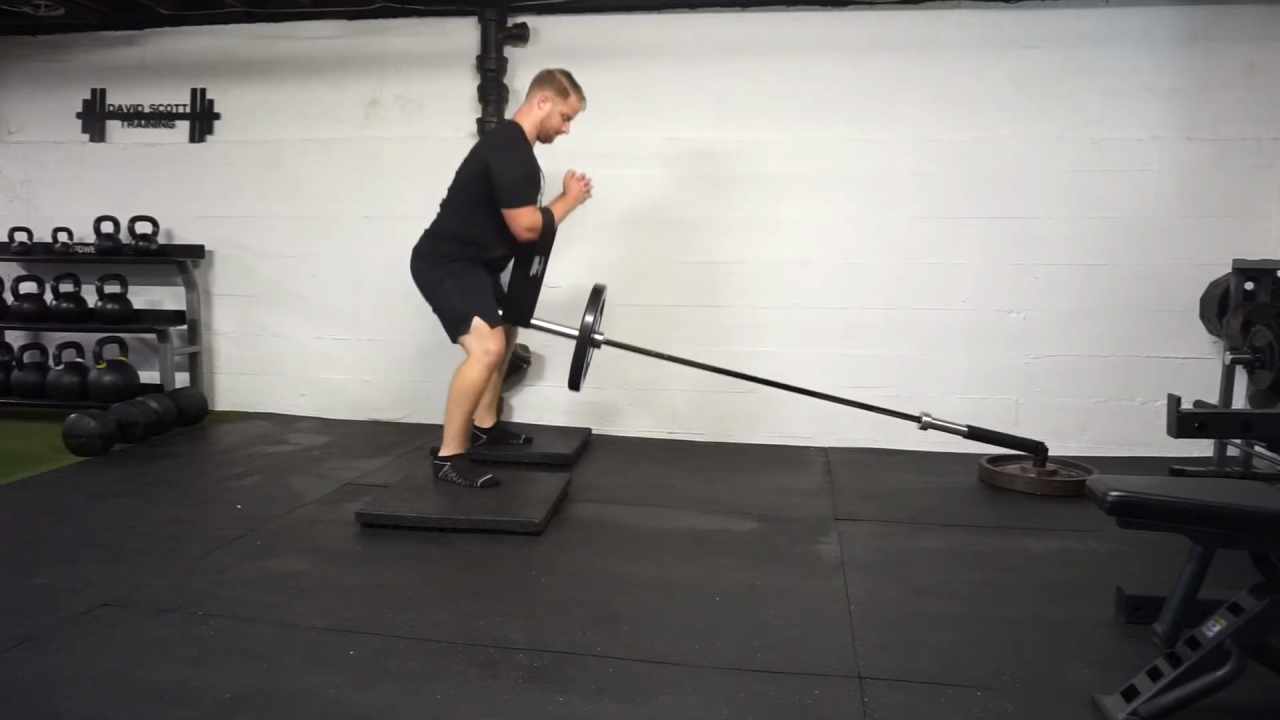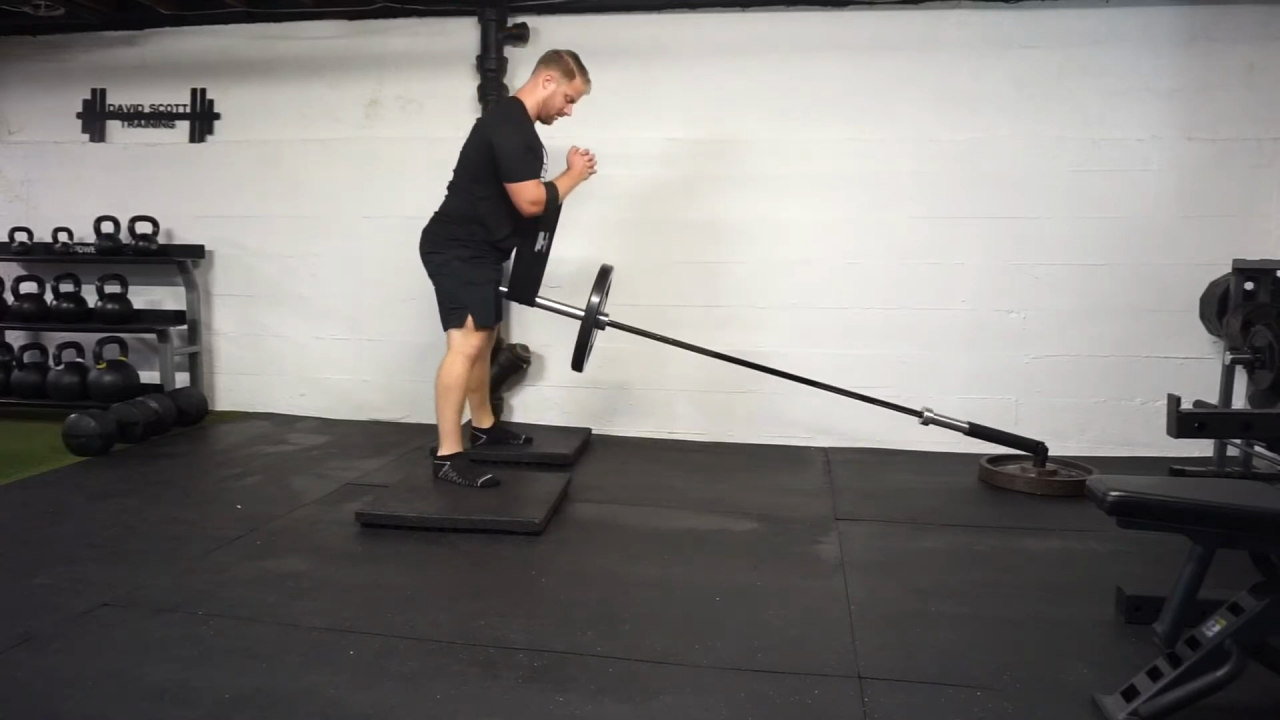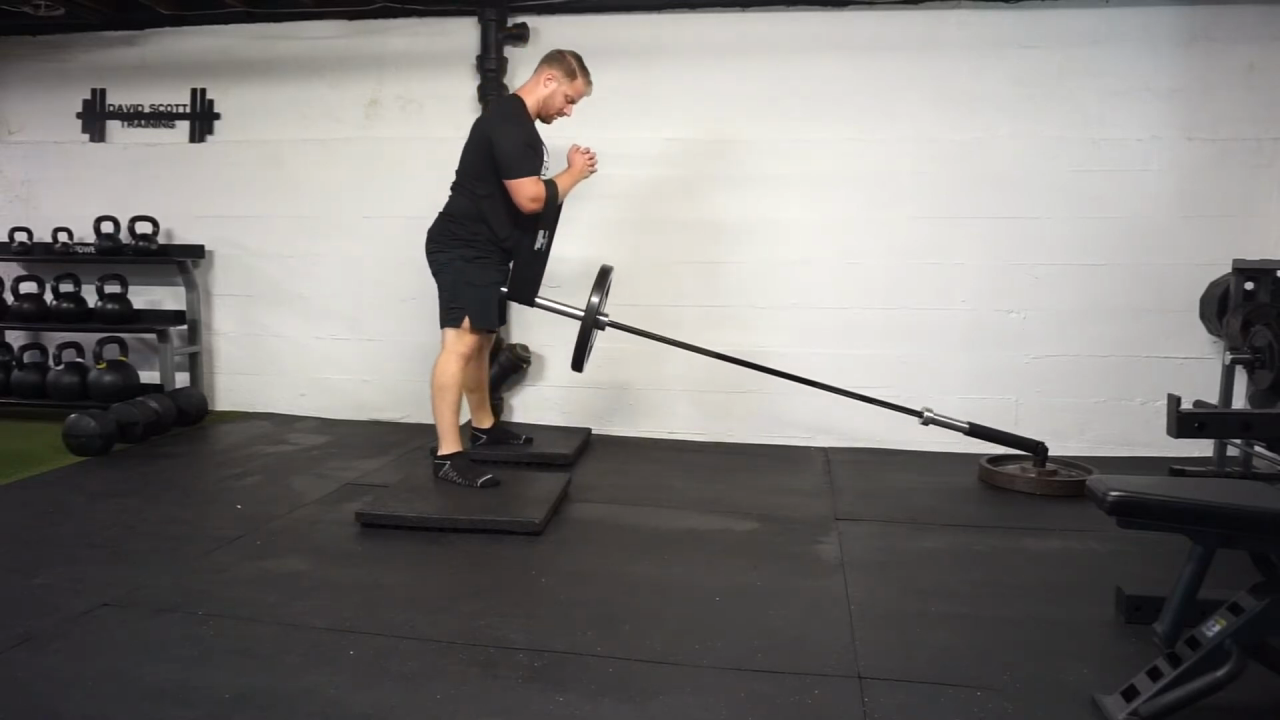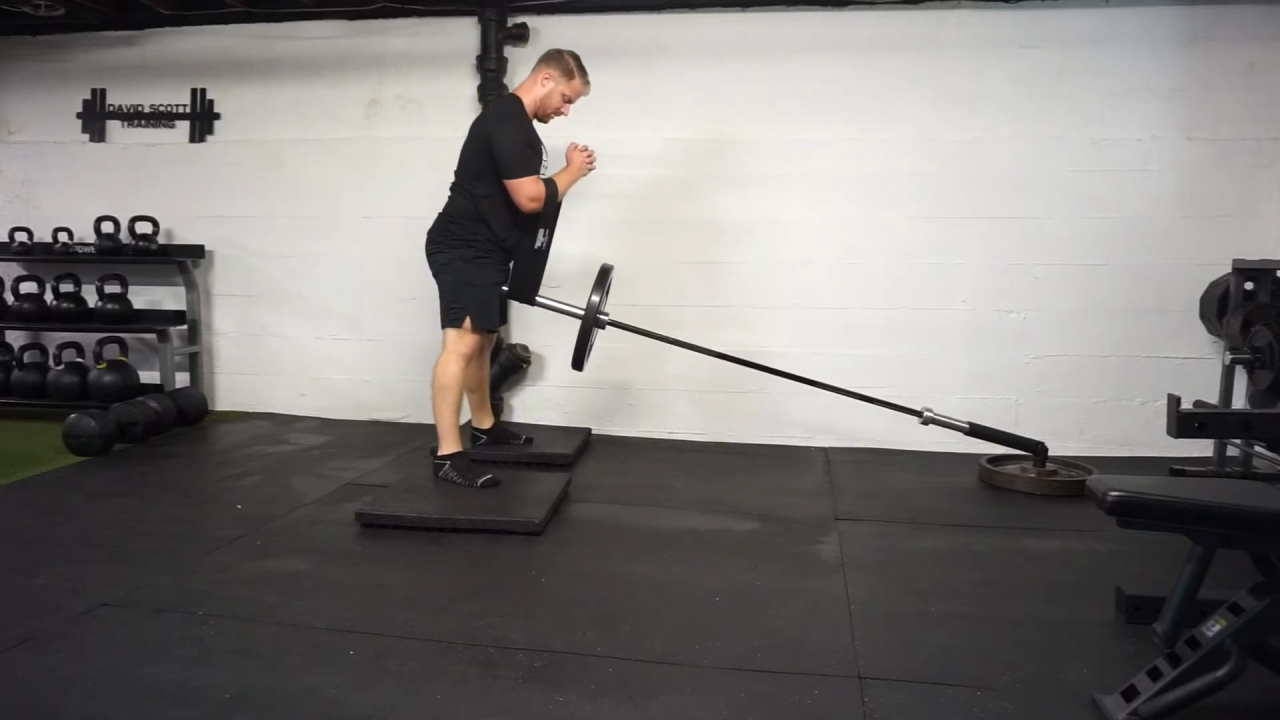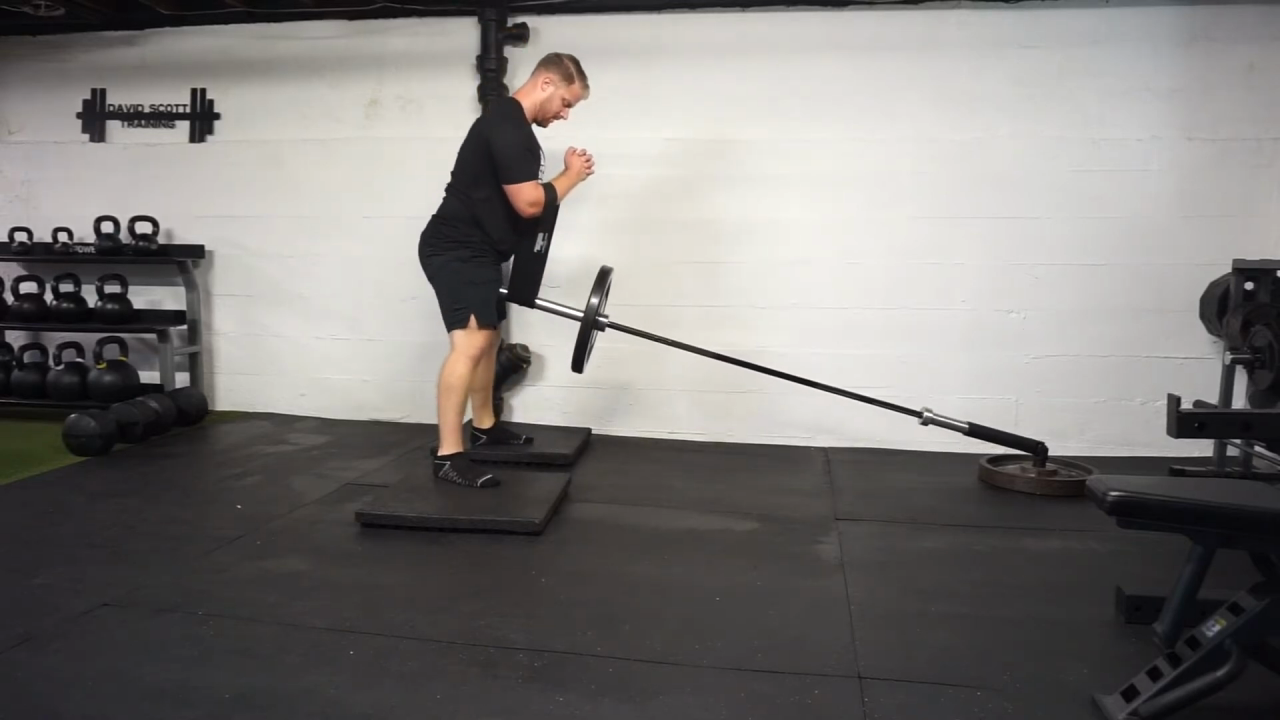
dt=0.3s
person 1, frame 1
left shoulder: (513, 145)
right shoulder: (510, 151)
left elbow: (519, 223)
right elbow: (526, 227)
right wrist: (570, 199)
left hip: (469, 259)
right hip: (445, 263)
left knee: (503, 337)
right knee: (487, 348)
left ankle: (485, 426)
right ankle: (450, 456)
person 1, frame 2
left shoulder: (514, 121)
right shoulder: (510, 125)
left elbow: (523, 198)
right elbow: (531, 201)
right wrist: (575, 174)
left hip: (478, 248)
right hip: (458, 249)
left knee: (482, 340)
right knee: (466, 344)
left ankle: (484, 428)
right ankle: (448, 456)
person 1, frame 3
left shoulder: (515, 120)
right shoulder: (509, 122)
left elbow: (525, 195)
right elbow: (530, 198)
right wrist: (575, 172)
left hip: (484, 250)
right hip: (464, 250)
left knee: (480, 342)
right knee: (461, 345)
left ankle: (484, 427)
right ankle: (448, 455)
person 1, frame 4
left shoulder: (512, 120)
right shoulder: (507, 122)
left elbow: (525, 195)
right elbow: (530, 197)
right wrist: (574, 170)
left hip: (484, 249)
right hip: (463, 249)
left knee: (482, 340)
right knee: (462, 344)
left ankle: (484, 427)
right ankle: (448, 455)
person 1, frame 5
left shoulder: (510, 123)
right shoulder: (507, 126)
left elbow: (522, 199)
right elbow: (529, 203)
right wrist: (573, 174)
left hip: (477, 249)
right hip: (456, 250)
left knee: (486, 338)
right knee: (470, 343)
left ankle: (485, 425)
right ankle: (449, 455)
